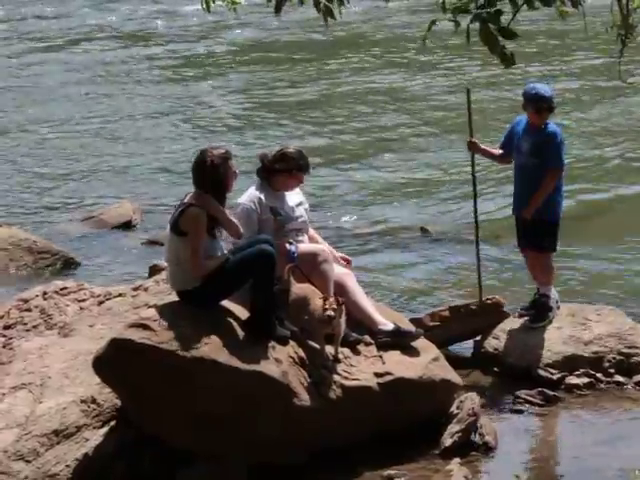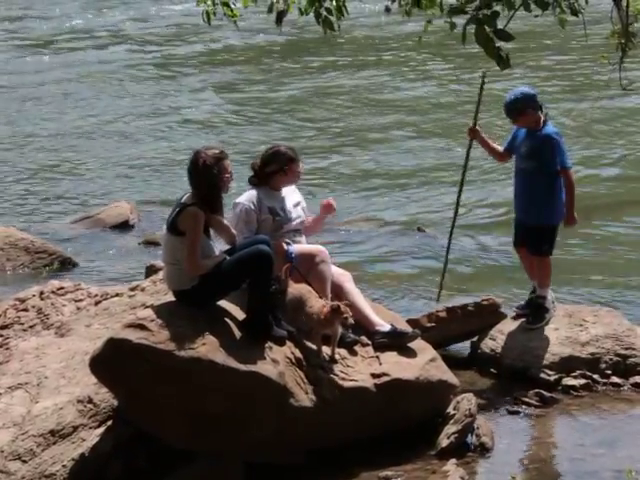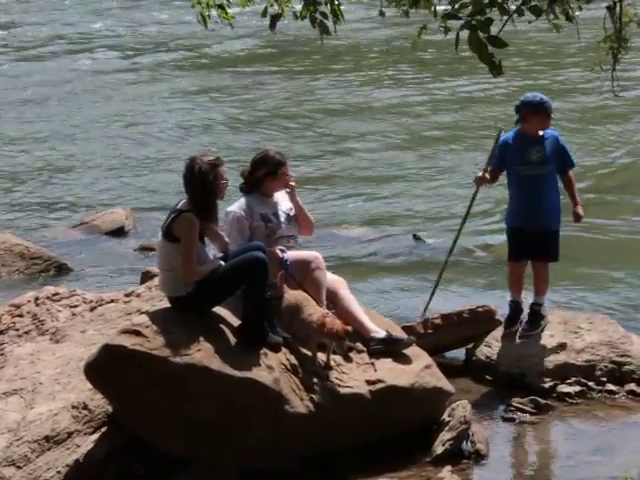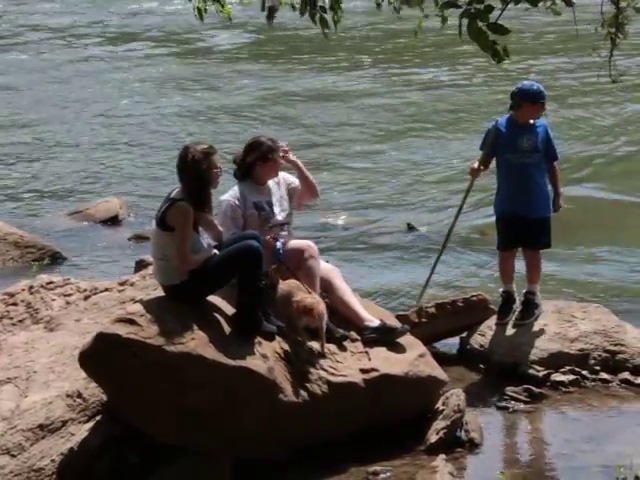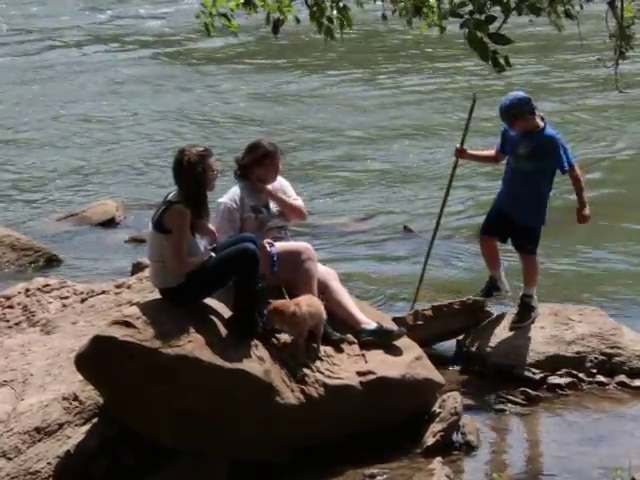
dt=1s
person 1, frame 1
left shoulder: (552, 135)
right shoulder: (518, 125)
left elbow: (554, 176)
right elbow: (506, 157)
left wrist: (533, 205)
right wrist: (480, 150)
left hip: (545, 207)
right hip: (522, 204)
left knee: (541, 254)
right knee: (527, 252)
left ankle: (548, 300)
right ankle: (542, 293)
person 1, frame 2
left shoulder: (549, 137)
right shoulder: (521, 132)
left elbow: (567, 174)
right elbow: (502, 156)
left wrist: (569, 210)
right wrist: (480, 138)
left hip: (545, 210)
right hip: (524, 208)
left knee: (540, 255)
right knee: (522, 249)
left ankle: (545, 302)
right ankle: (537, 293)
person 1, frame 3
left shoulder: (553, 139)
right shoulder: (508, 142)
left elbow: (566, 173)
right elbow: (494, 174)
left wrist: (576, 203)
right wrist: (483, 178)
left hip: (547, 217)
right hip: (517, 217)
left knee: (540, 263)
right knee: (515, 263)
left ankle: (538, 309)
right ankle: (515, 306)
person 1, frame 4
left shoulder: (542, 128)
right shoulder: (499, 128)
left elbow: (551, 163)
right elbow: (486, 159)
left wrist: (557, 193)
right wrist: (477, 168)
left hip: (537, 205)
right hip: (508, 205)
left knee: (532, 252)
right knee: (506, 252)
left ankle: (532, 298)
right ankle: (507, 296)
person 1, frame 5
left shoulder: (550, 139)
right shoulder: (510, 132)
left elbow: (573, 172)
right elbow: (498, 156)
left wrist: (582, 204)
right wrist: (468, 155)
left hip: (531, 209)
right hip: (505, 201)
left knee: (527, 255)
right knee: (486, 238)
left ankle: (529, 301)
right ankle: (497, 281)
person 2, frame 1
left shoulder: (295, 194)
right shoulder: (251, 202)
left wrist: (333, 252)
left hip: (306, 260)
left knee: (345, 276)
right knee: (321, 253)
left ankle: (382, 327)
person 2, frame 2
left shoulder: (291, 192)
right shoulder: (248, 202)
left elbow: (304, 228)
left wrist: (322, 215)
right wrist: (275, 247)
left hip: (301, 261)
left knee: (342, 277)
right knee: (319, 253)
left ankle: (379, 328)
person 2, frame 3
left shoulder: (283, 197)
right shoulder: (240, 210)
left elbow: (308, 230)
left wrist: (295, 200)
right wrist: (267, 253)
left hip: (297, 267)
left knee: (337, 284)
right knee: (314, 259)
left ankle: (374, 334)
person 2, frame 4
left shoulder: (281, 182)
right shoulder: (234, 199)
left elbow: (312, 194)
left wrist: (295, 162)
left hip: (290, 256)
left knee: (331, 273)
right knee: (308, 248)
left ankle: (368, 323)
person 2, frame 5
left shoulder: (278, 184)
right shoulder: (231, 201)
left elbow: (301, 214)
left wrist: (271, 194)
left hip: (288, 259)
left knee: (328, 276)
right knee: (305, 250)
left ankle: (365, 326)
person 3, frame 1
left shoulder: (203, 201)
right shoulder: (196, 213)
left elbow: (237, 233)
right elbow: (197, 267)
left wrist: (218, 211)
right wrist: (226, 259)
left hip: (202, 277)
right hip: (195, 289)
left knee: (265, 242)
right knee: (264, 256)
left ankle: (270, 315)
right ankle: (261, 324)
person 3, frame 2
left shoulder: (199, 201)
right shoulder: (194, 212)
left elbow: (231, 239)
right elbow: (193, 267)
left wrist: (217, 220)
right wrist: (221, 258)
left hip: (197, 279)
right hip: (191, 289)
left knee: (262, 242)
right knee: (262, 256)
left ankle: (268, 315)
right ankle: (257, 324)
person 3, frame 3
left shoulder: (192, 207)
right shoulder: (189, 218)
left elbow: (224, 246)
right elbow: (189, 274)
right wrist: (216, 263)
left hip: (192, 285)
right hip: (186, 295)
left knee: (257, 248)
right knee: (257, 262)
left ankle: (265, 322)
right ankle: (253, 331)
person 3, frame 4
left shoulder: (185, 196)
right shoulder: (182, 207)
left elbow: (218, 235)
right elbow: (183, 263)
right wrist: (210, 253)
left hip: (185, 275)
right hip: (180, 284)
left knee: (251, 237)
right knee: (251, 251)
left ankle: (259, 311)
right ankle: (248, 320)
person 3, frame 5
left shoulder: (181, 198)
right shoulder: (179, 210)
left elbow: (211, 237)
right elbow: (179, 265)
right wrist: (207, 256)
left hip: (181, 278)
right hip: (177, 287)
left knee: (248, 240)
right knee: (248, 254)
left ankle: (258, 313)
right ankle: (246, 323)
